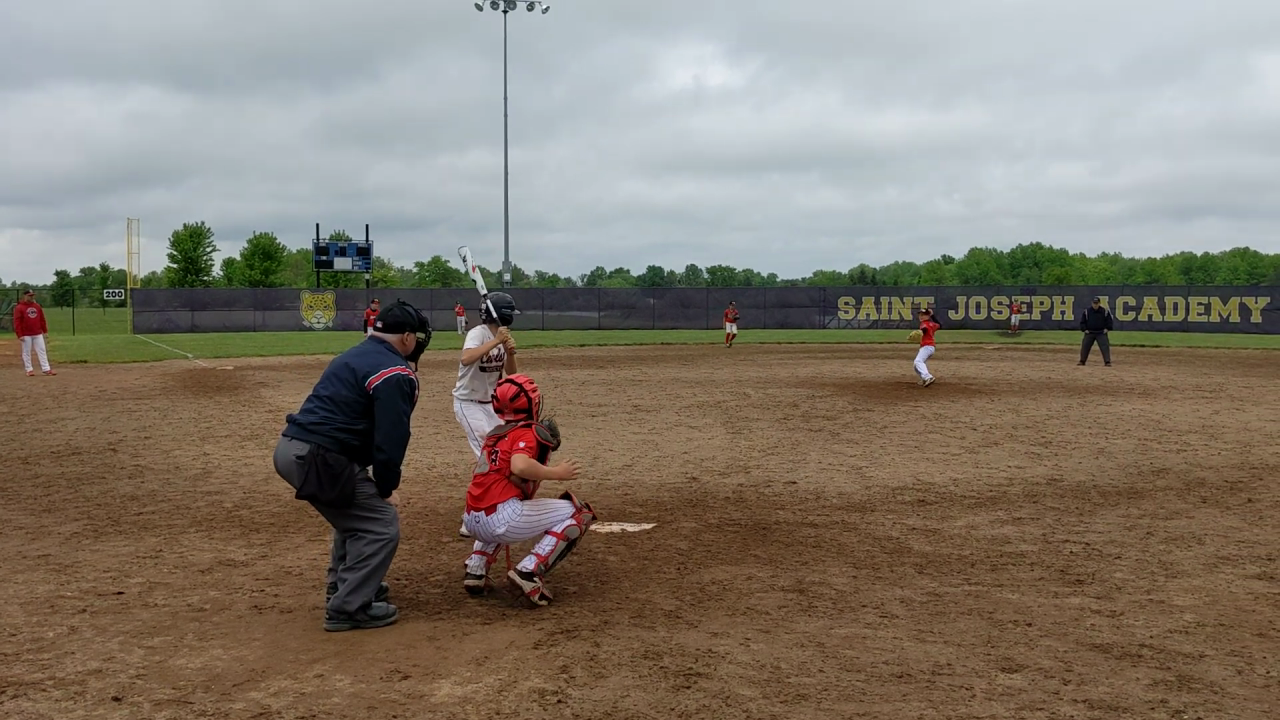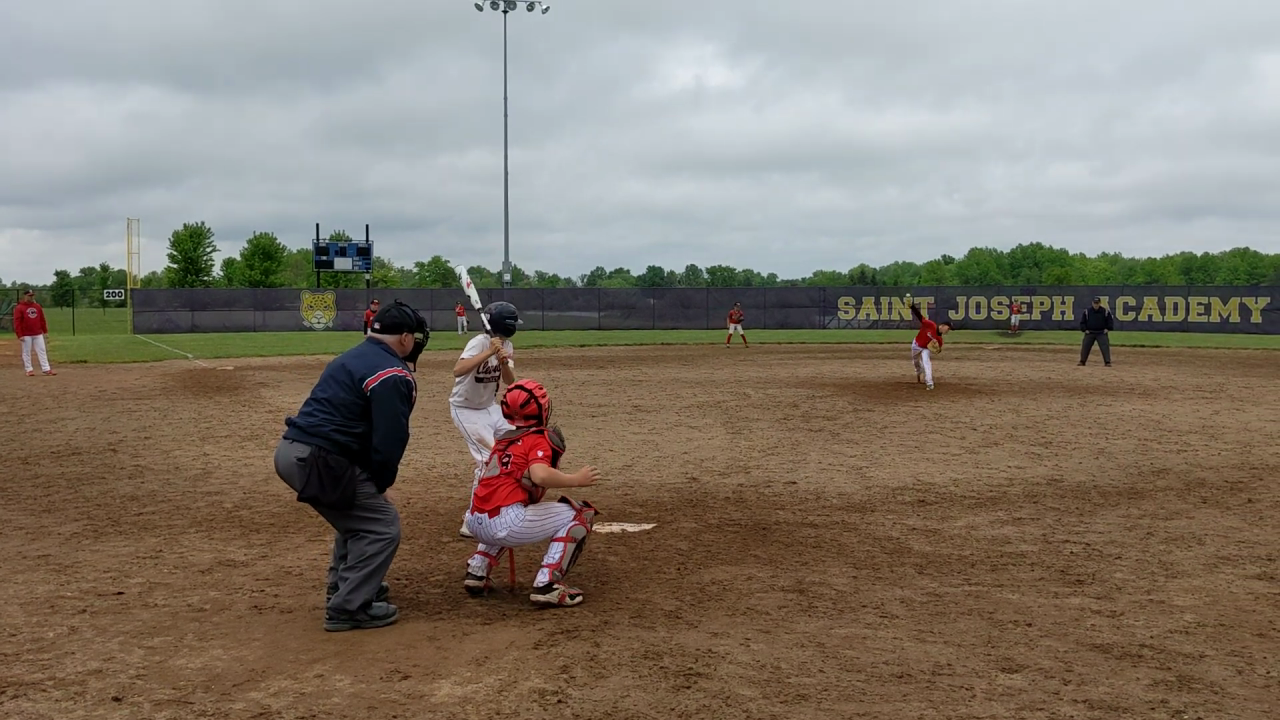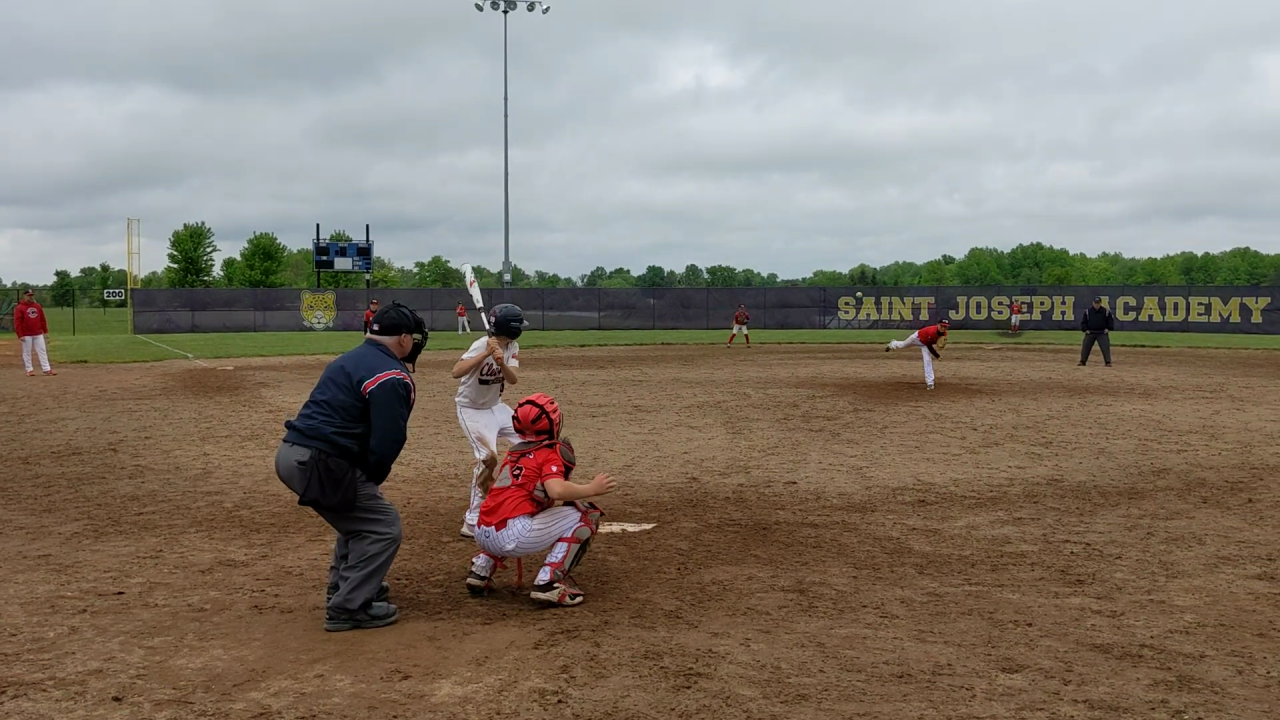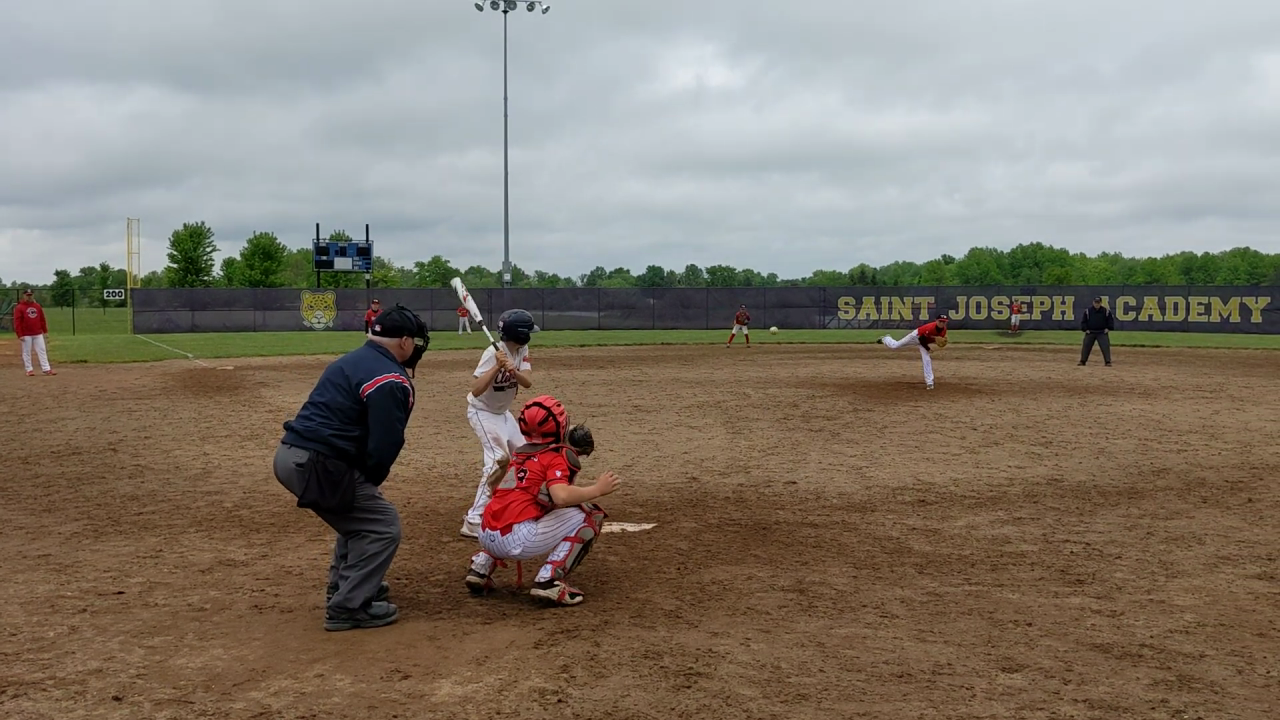
dt=0.2s
person 1, frame 1
left shoulder: (354, 356)
right shoulder: (395, 374)
right elbow: (391, 438)
right wrist: (387, 488)
left hip: (292, 447)
right hip: (319, 457)
left knee: (356, 513)
right knee: (382, 524)
left ankle: (344, 587)
right ankle: (348, 607)
person 1, frame 2
left shoulder: (351, 358)
right shoulder: (394, 375)
right elbow: (389, 440)
right wrist: (381, 484)
left hip: (293, 449)
right hip: (319, 460)
left knee: (358, 514)
right knee: (383, 525)
left ankle: (345, 588)
right ankle: (348, 608)
person 1, frame 3
left shoulder: (350, 359)
right shoulder: (393, 378)
right elbow: (387, 442)
left wrist: (365, 481)
right wrist: (373, 481)
left hip: (293, 452)
right hip: (319, 463)
left knee: (360, 514)
right knee: (384, 525)
left ankle: (345, 588)
right ankle: (348, 608)
person 1, frame 4
left shoulder: (350, 361)
right shoulder: (391, 381)
right elbow: (385, 445)
left wrist: (366, 484)
right wrist: (372, 481)
left hip: (291, 454)
right hip: (316, 465)
left knee: (360, 513)
right knee: (383, 525)
left ankle: (344, 587)
right ankle: (349, 606)
person 2, frame 1
left shoulder: (501, 336)
right shoulder: (477, 333)
left elbow: (511, 371)
right elbow: (466, 358)
left wrist: (510, 352)
right wrist: (495, 341)
left hip: (489, 404)
right hip: (469, 404)
person 2, frame 2
left shoulder: (505, 345)
right shoulder: (479, 343)
left elbow: (509, 381)
right elbow: (458, 370)
left wrist: (505, 363)
right wrist: (489, 352)
left hip: (489, 407)
right hip: (466, 410)
right knee: (489, 458)
person 2, frame 3
left shoulder: (512, 346)
right shoulder: (482, 345)
left elbow: (512, 380)
right elbow: (456, 372)
left wrist: (501, 362)
right wrist: (486, 354)
left hip: (494, 407)
right hip: (471, 410)
right knee: (488, 457)
right ankle: (473, 523)
person 2, frame 4
left shoulder: (522, 350)
right shoulder: (493, 353)
left elbow: (528, 382)
right elbow: (475, 390)
left wrist: (513, 370)
right wrist: (497, 367)
left hip: (502, 412)
right hip: (483, 412)
right knee: (498, 459)
right ankle: (474, 522)
person 3, frame 1
left shoulder: (496, 434)
right shoulder: (528, 432)
right elbow: (519, 466)
right wrist: (556, 473)
left hip: (474, 518)
right hip: (501, 518)
right knee: (579, 514)
left ankle: (477, 570)
right ankle: (529, 572)
person 3, frame 2
left shoulder: (504, 439)
right shoulder: (540, 439)
right elbow: (540, 476)
right wrist: (576, 479)
left hip: (476, 522)
right hip: (505, 523)
right knee: (580, 514)
left ankle: (478, 571)
right ankle: (547, 584)
person 3, frame 3
left shoulder: (515, 451)
right shoulder: (551, 453)
right elbow: (557, 491)
right wrist: (592, 489)
left hip: (484, 534)
right hip: (512, 535)
right knee: (586, 515)
left ankle: (481, 571)
right ankle: (548, 583)
person 3, frame 4
left shoulder: (519, 453)
right shoulder: (557, 457)
right elbow: (561, 496)
right wrist: (597, 489)
left hip: (487, 538)
right hip: (517, 540)
right knee: (590, 515)
left ankle: (481, 569)
right ankle: (549, 581)
